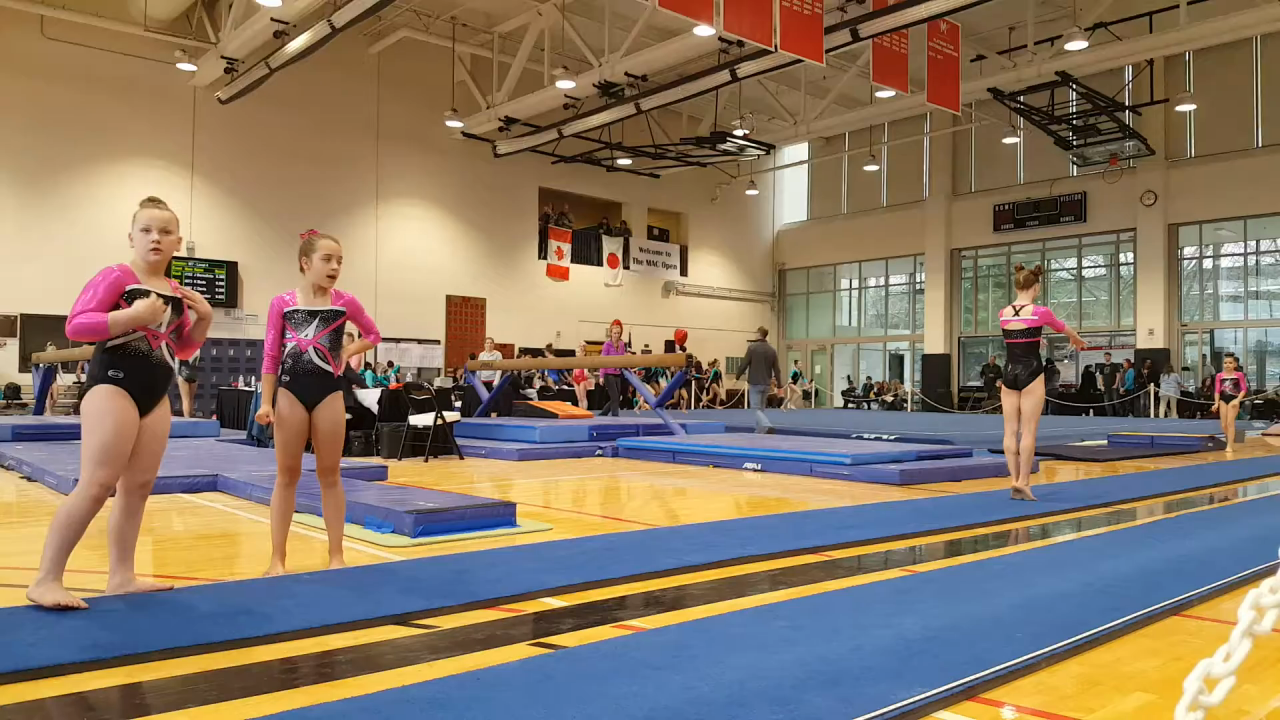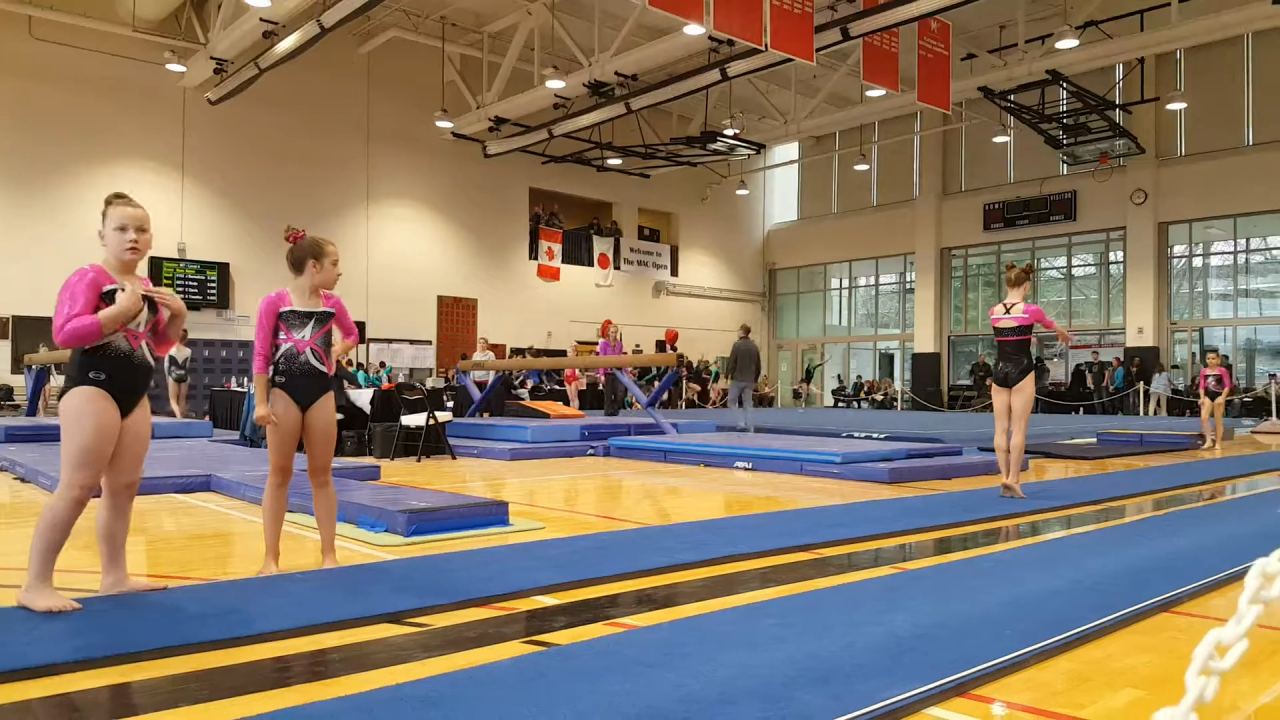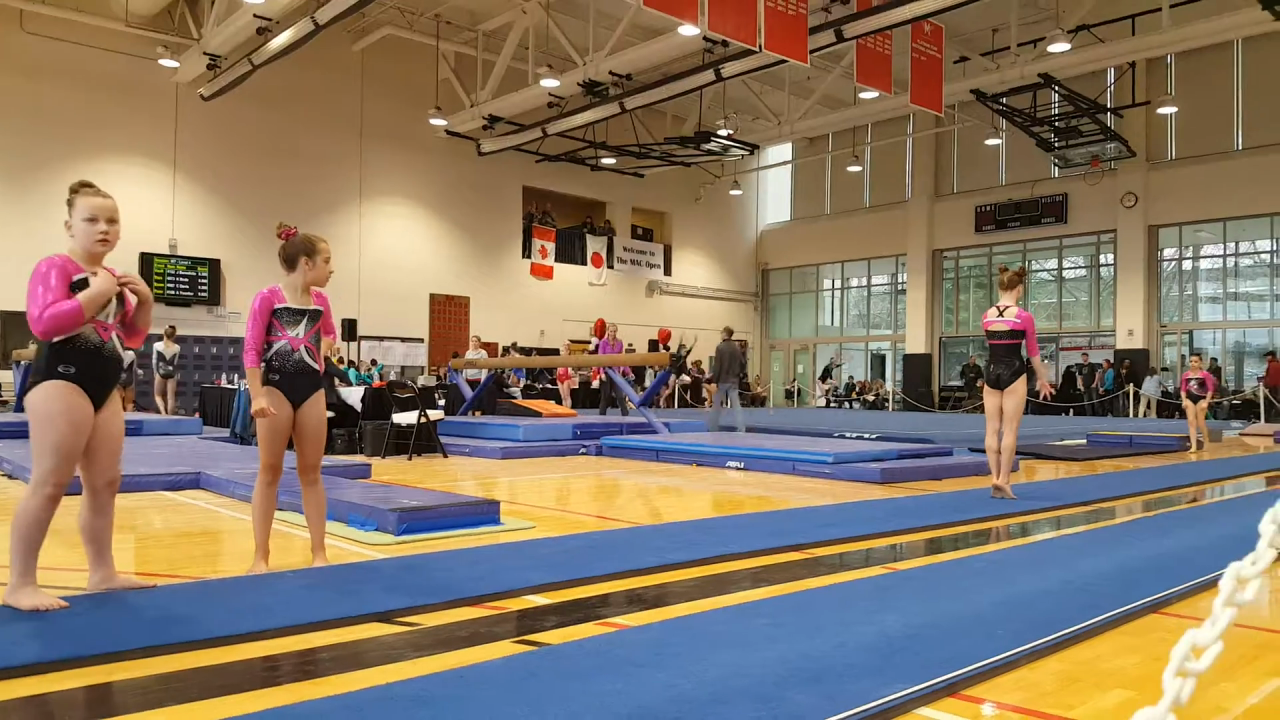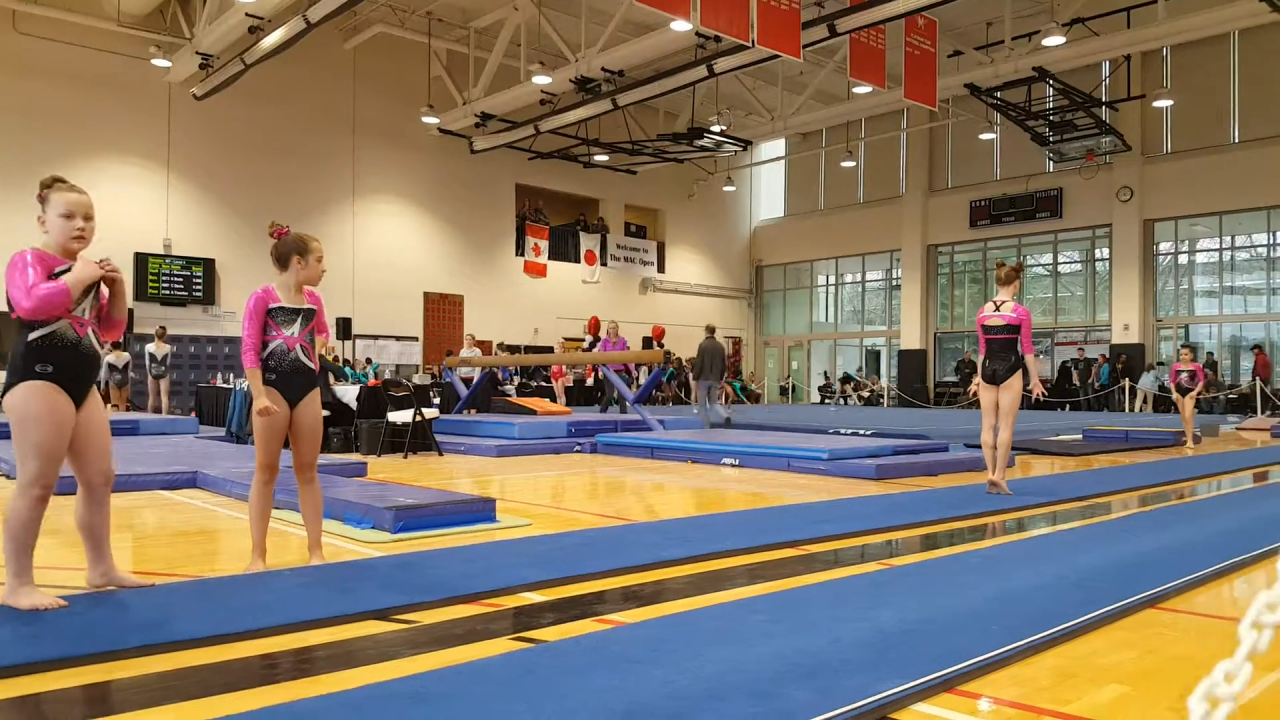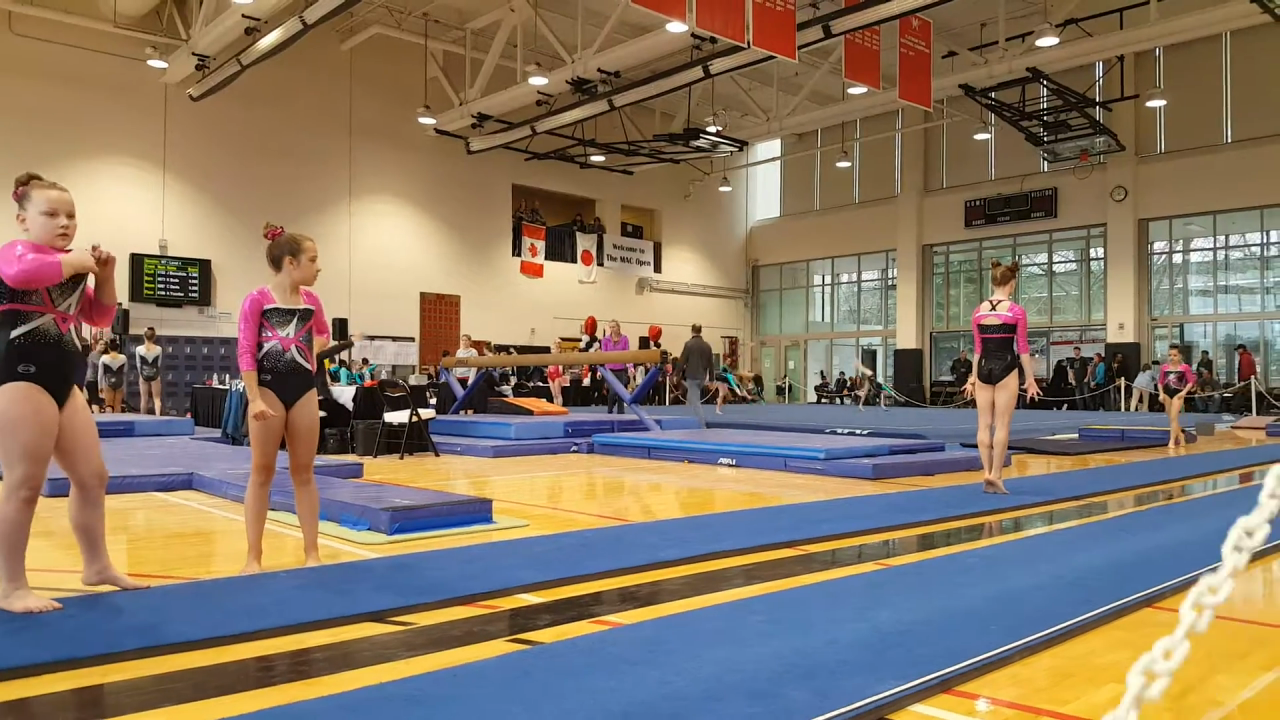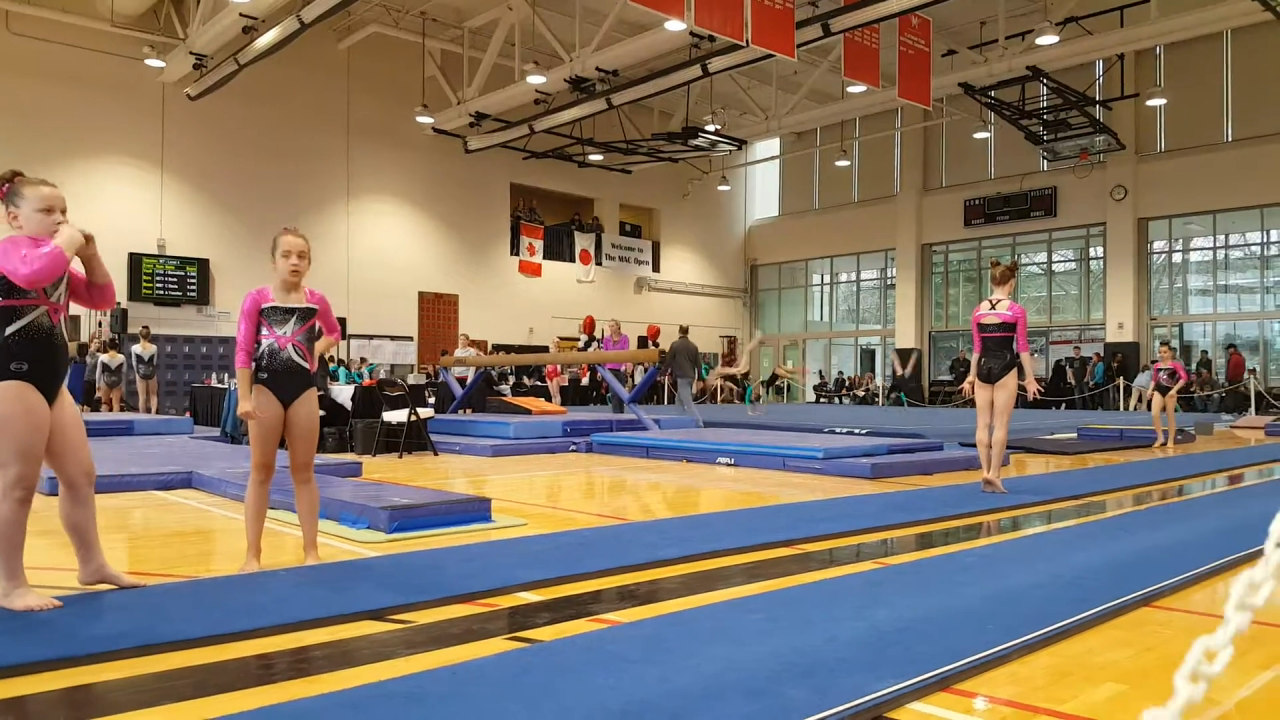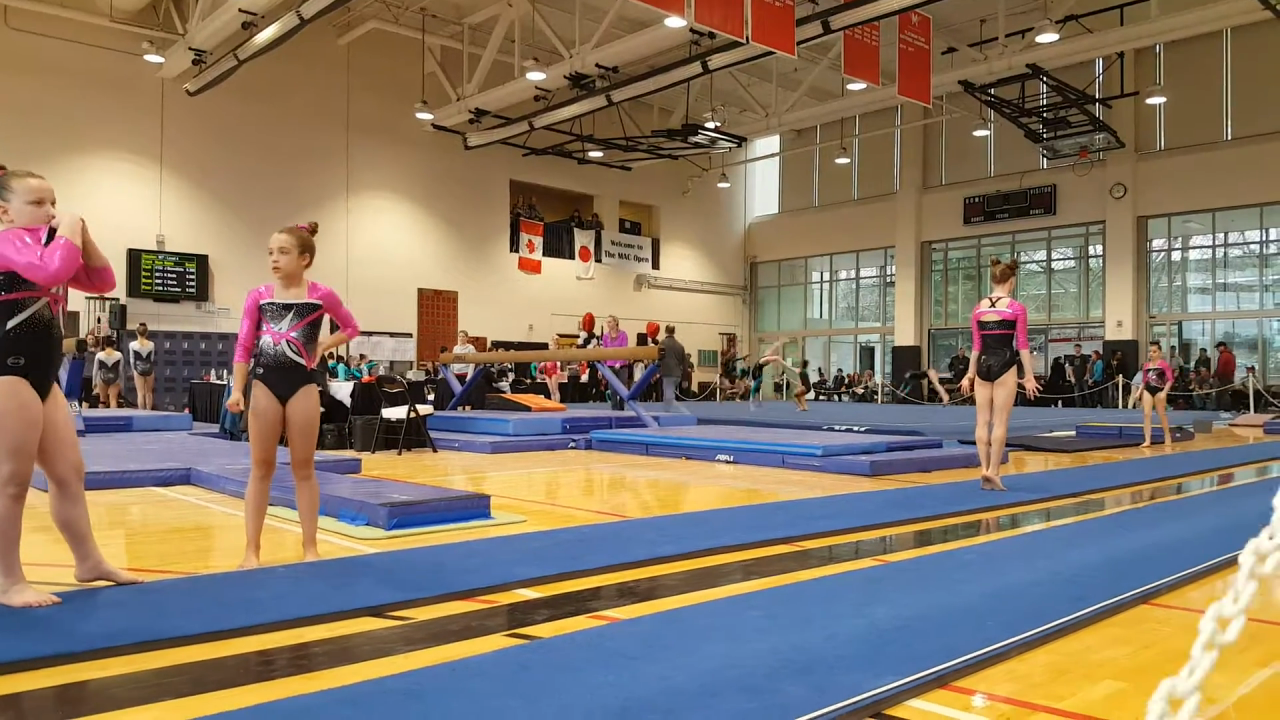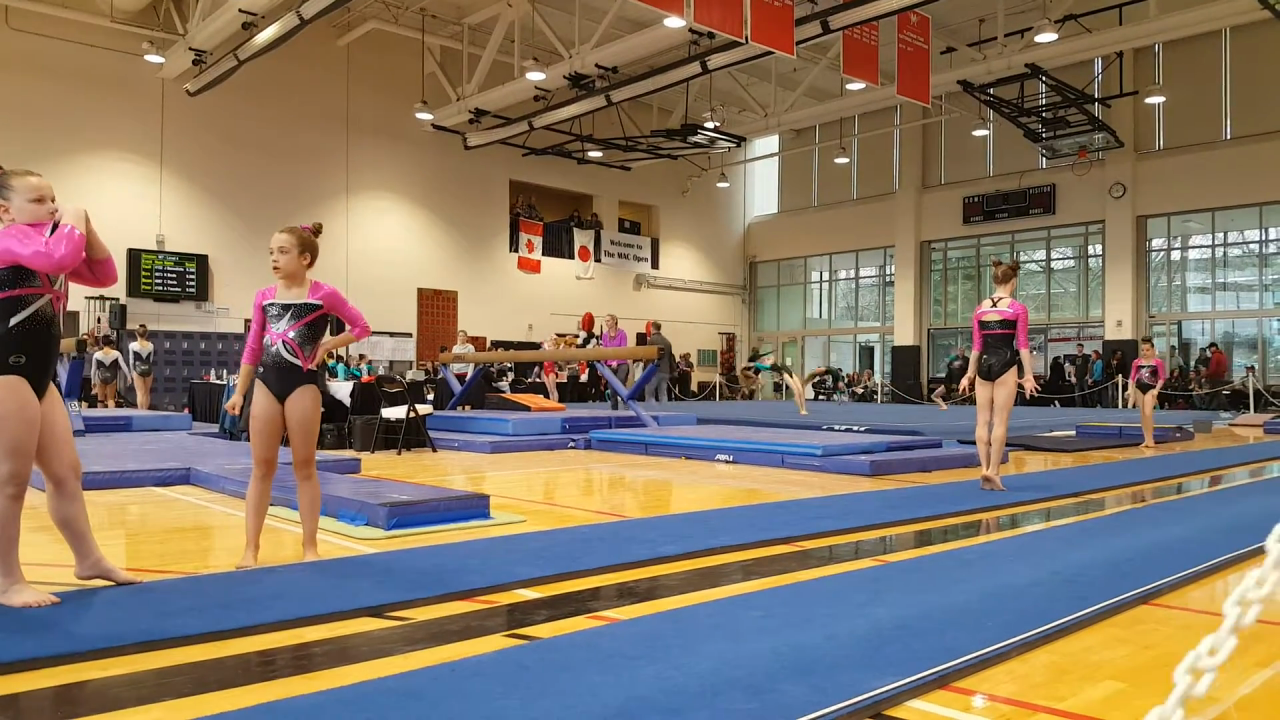
dt=0.2s
person 1, frame 1
left shoulder: (177, 293)
right shoulder: (114, 277)
left elbow: (184, 350)
right elbow: (76, 326)
left wrist: (203, 319)
right wrist: (135, 316)
left hip: (155, 396)
right hip: (112, 388)
left knee: (138, 488)
right knee: (96, 485)
left ankle: (121, 576)
right ankle: (46, 580)
person 1, frame 2
left shoulder: (148, 289)
right shoulder: (88, 278)
left elbow: (159, 347)
right elbow: (66, 333)
left wrist: (177, 317)
right wrist: (121, 310)
left hip: (134, 396)
right hip: (91, 389)
left knee: (124, 488)
right knee: (77, 487)
left ankle: (114, 575)
right ankle: (35, 584)
person 1, frame 3
left shoulder: (113, 278)
right shoulder: (54, 267)
left elbow: (132, 338)
right elbow: (45, 322)
left wrist: (144, 301)
right wrist: (97, 292)
left hip: (105, 389)
right hip: (60, 382)
left knee: (105, 483)
right knee: (50, 483)
left ankle: (102, 572)
right ankle: (19, 585)
person 1, frame 4
left shoulder: (85, 272)
left elbow: (110, 330)
left wrist: (117, 289)
right wrist: (79, 277)
left hip: (83, 385)
right hip: (39, 381)
left knee: (99, 479)
right knee: (37, 484)
left ankle: (102, 568)
person 1, frame 5
left shoulder: (67, 268)
left elbow: (99, 317)
left wrist: (104, 275)
right wrist: (74, 260)
left hip: (65, 384)
left knee: (92, 477)
left ankle: (98, 565)
person 1, frame 6
left shoulder: (55, 259)
left elbow: (103, 299)
right elbow: (36, 274)
left wrist: (89, 252)
right wrist: (64, 241)
left hip: (51, 382)
left knee: (80, 475)
left ankle: (93, 564)
person 1, frame 7
left shoulder: (46, 244)
left elbow: (102, 282)
right elbow: (56, 268)
left wrist: (80, 236)
right wrist: (68, 230)
left hip: (41, 377)
left knee: (69, 473)
left ankle: (89, 561)
person 1, frame 8
left shoulder: (47, 240)
left elbow: (103, 274)
right elbow: (62, 257)
left wrist: (85, 229)
right wrist: (73, 222)
left hip: (37, 374)
left knee: (66, 472)
left ankle: (89, 558)
person 2, frame 1
left shoulder: (345, 302)
right shoulder: (282, 303)
left elbow: (373, 335)
right elbow: (270, 356)
left wrist: (347, 354)
right wrist: (265, 402)
left hip: (330, 392)
right hip: (291, 391)
left knee: (330, 475)
right knee: (287, 474)
left ankle: (336, 555)
right ankle: (277, 558)
person 2, frame 2
left shoulder: (333, 304)
right shoulder: (274, 302)
left elbow: (351, 336)
right elbow: (260, 356)
left wrist: (334, 354)
right wrist: (260, 402)
left hip: (322, 391)
right hip: (284, 390)
left knee: (322, 475)
right knee: (279, 473)
left ankle: (329, 554)
right ankle: (271, 557)
person 2, frame 3
left shoulder: (321, 301)
right shoulder: (267, 299)
right elbow: (251, 351)
left wrist: (321, 354)
right wrist: (257, 396)
left hip: (312, 389)
right hip: (276, 388)
left knee: (311, 473)
right knee: (269, 472)
left ankle: (319, 553)
right ankle: (261, 556)
person 2, frame 4
left shoulder: (314, 300)
right shoulder: (261, 298)
right elbow: (249, 351)
left wrist: (314, 352)
right wrist: (259, 395)
left hip: (308, 388)
right hip: (273, 387)
left knee: (307, 471)
right knee: (266, 471)
left ankle: (316, 551)
right ankle: (258, 554)
person 2, frame 5
left shoulder: (311, 301)
right shoulder: (257, 300)
left elbow: (323, 334)
right elbow: (246, 354)
left wrist: (312, 352)
right wrist: (255, 399)
left hip: (304, 389)
right hip: (269, 387)
left knee: (303, 472)
right knee: (262, 472)
left ankle: (311, 552)
right ankle: (253, 556)
person 2, frame 6
left shoulder: (317, 301)
right shoulder: (256, 299)
left elbow: (333, 332)
right elbow: (243, 351)
left wrist: (317, 350)
right wrist: (245, 397)
left hip: (304, 387)
right hip: (266, 386)
left knee: (303, 471)
right knee: (261, 471)
left ankle: (311, 550)
right ankle: (253, 554)
person 2, frame 7
left shoulder: (322, 296)
right shoulder: (258, 296)
left elbow: (351, 328)
right elbow: (244, 346)
left wrist: (322, 346)
right wrist: (237, 390)
left hip: (303, 384)
right hip: (265, 382)
left knee: (303, 467)
right knee: (261, 468)
left ankle: (310, 547)
right ankle: (252, 550)
person 2, frame 8
left shoulder: (324, 295)
right shoulder: (263, 297)
left elbow: (361, 327)
right elbow: (252, 348)
left wrist: (326, 347)
right wrist: (239, 392)
left hip: (302, 383)
right hip: (266, 382)
left knee: (304, 467)
right knee: (262, 467)
left ankle: (310, 546)
right ankle: (252, 549)
person 3, frame 1
left shoulder: (1003, 314)
right shoulder: (1040, 312)
right elbow: (1060, 327)
right wrist: (1076, 339)
left hip: (1010, 373)
right hip: (1031, 373)
left knee: (1011, 431)
right knee: (1028, 432)
left ankle: (1015, 482)
right ankle: (1023, 482)
person 3, frame 2
left shoulder: (994, 312)
right shoulder: (1031, 311)
right elbow: (1050, 326)
right wrist: (1065, 335)
left hip: (1000, 371)
right hip: (1022, 371)
left knee: (1001, 429)
right knee: (1018, 429)
left ankle: (1005, 479)
right ankle: (1013, 479)
person 3, frame 3
left shoulder: (987, 317)
right shoulder: (1024, 317)
right elbow: (1033, 351)
right wrist: (1043, 379)
left hip: (992, 373)
right hip: (1014, 373)
left knee: (992, 430)
right knee: (1009, 430)
left ankle: (995, 480)
right ankle: (1003, 480)
person 3, frame 4
left shoulder: (983, 312)
right shoulder: (1020, 312)
left elbow: (982, 348)
right elbow: (1027, 348)
left wrist: (979, 377)
right wrist: (1035, 379)
left hip: (988, 369)
right hip: (1010, 369)
left knee: (988, 425)
right knee: (1005, 426)
left ankle: (991, 476)
right ankle: (999, 476)
person 3, frame 5
left shoulder: (979, 311)
right shoulder: (1017, 311)
left elbow: (978, 348)
right elbow: (1022, 348)
left wrist: (974, 376)
right wrist: (1030, 379)
left hip: (985, 368)
right hip: (1005, 368)
left knee: (984, 425)
right knee: (1002, 425)
left ankle: (988, 475)
right ankle: (995, 476)
person 3, frame 6
left shoulder: (978, 311)
right shoulder: (1016, 310)
left elbow: (977, 347)
right elbow: (1022, 346)
left wrist: (972, 376)
right wrist: (1029, 378)
left hip: (984, 367)
right hip: (1005, 367)
left knee: (983, 424)
right knee: (1000, 425)
left ankle: (986, 474)
right ankle: (994, 475)
person 3, frame 7
left shoulder: (978, 308)
right shoulder: (1016, 308)
left elbow: (976, 344)
right elbow: (1022, 344)
left wrist: (970, 373)
right wrist: (1029, 375)
left hip: (984, 365)
right hip: (1004, 365)
left knee: (982, 422)
right knee: (1000, 422)
left ankle: (985, 471)
right ankle: (993, 472)
person 3, frame 8
left shoulder: (980, 308)
right shoulder: (1018, 308)
left elbow: (977, 344)
right elbow: (1023, 343)
left wrist: (970, 374)
right wrist: (1028, 375)
left hip: (985, 364)
right hip: (1005, 364)
left knee: (983, 421)
right knee: (1000, 422)
left ankle: (985, 471)
right ankle: (992, 472)
